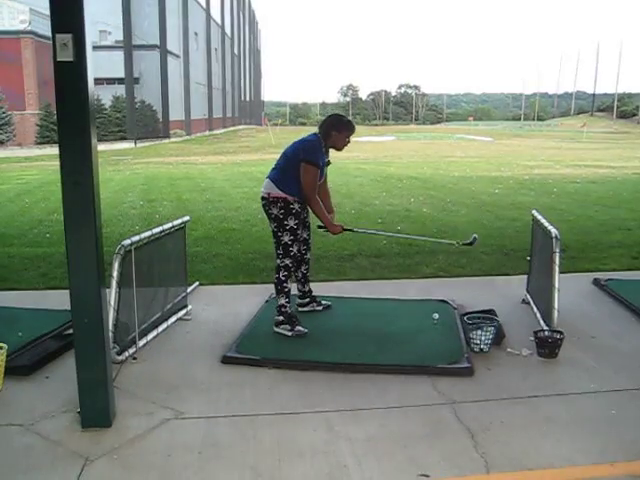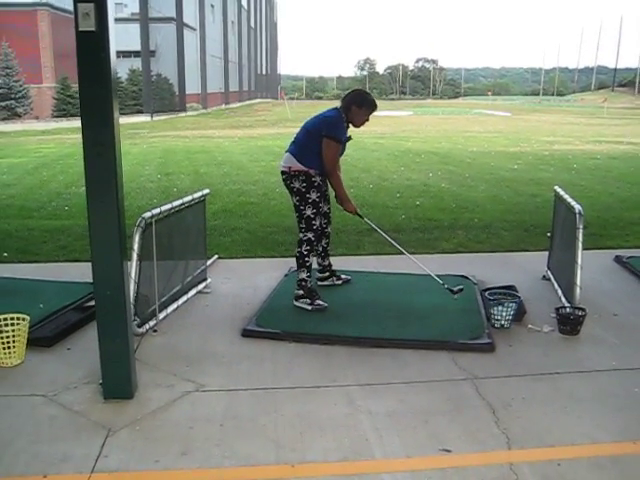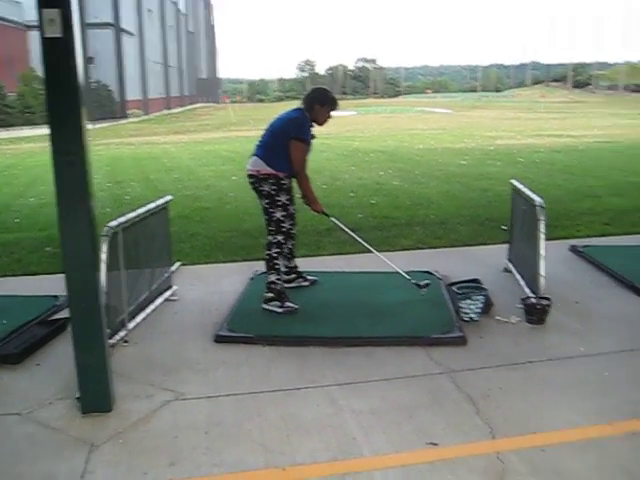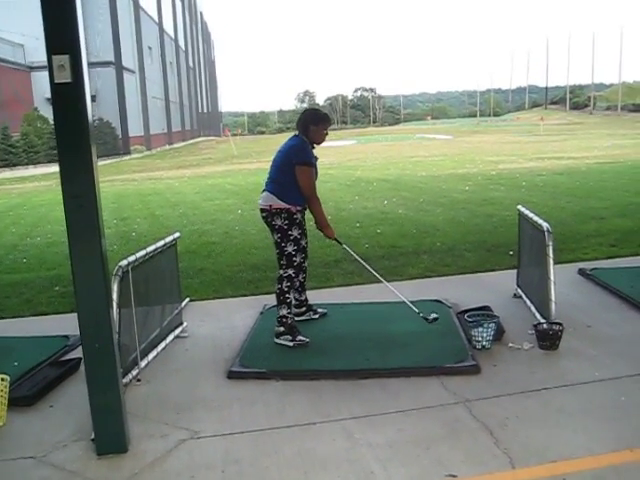
dt=1s
person 1, frame 1
left shoulder: (320, 148)
right shoulder: (312, 148)
left elbow: (321, 187)
right elbow: (310, 194)
left wrist: (331, 213)
right wrist: (329, 223)
left hip: (293, 199)
right hip: (279, 200)
left knee: (302, 249)
right knee: (287, 254)
left ankle: (305, 299)
right ankle: (283, 317)
person 1, frame 2
left shoulder: (337, 120)
right shoulder: (334, 124)
left elbow: (333, 165)
right elbow: (331, 169)
left wrist: (340, 194)
right wrist: (346, 200)
left hip: (311, 172)
right hip: (299, 173)
left knee: (323, 222)
right knee: (310, 229)
left ankle: (325, 273)
right ankle: (302, 291)
person 1, frame 3
left shoulder: (297, 118)
right shoulder: (300, 124)
left elbow: (294, 166)
right elbow: (299, 170)
left wrist: (306, 194)
right wrist: (313, 200)
left hip: (274, 175)
right hip: (267, 176)
left knee: (288, 225)
right knee: (278, 231)
left ankle: (290, 274)
right ankle: (272, 293)
person 1, frame 4
left shoulder: (298, 145)
right shoulder: (301, 150)
left elbow: (303, 192)
right elbow: (310, 194)
left wrist: (318, 220)
right wrist: (325, 225)
left hip: (287, 209)
right hip: (280, 211)
left knee: (300, 259)
right knee: (289, 265)
left ankle: (300, 307)
right ankle: (283, 327)
